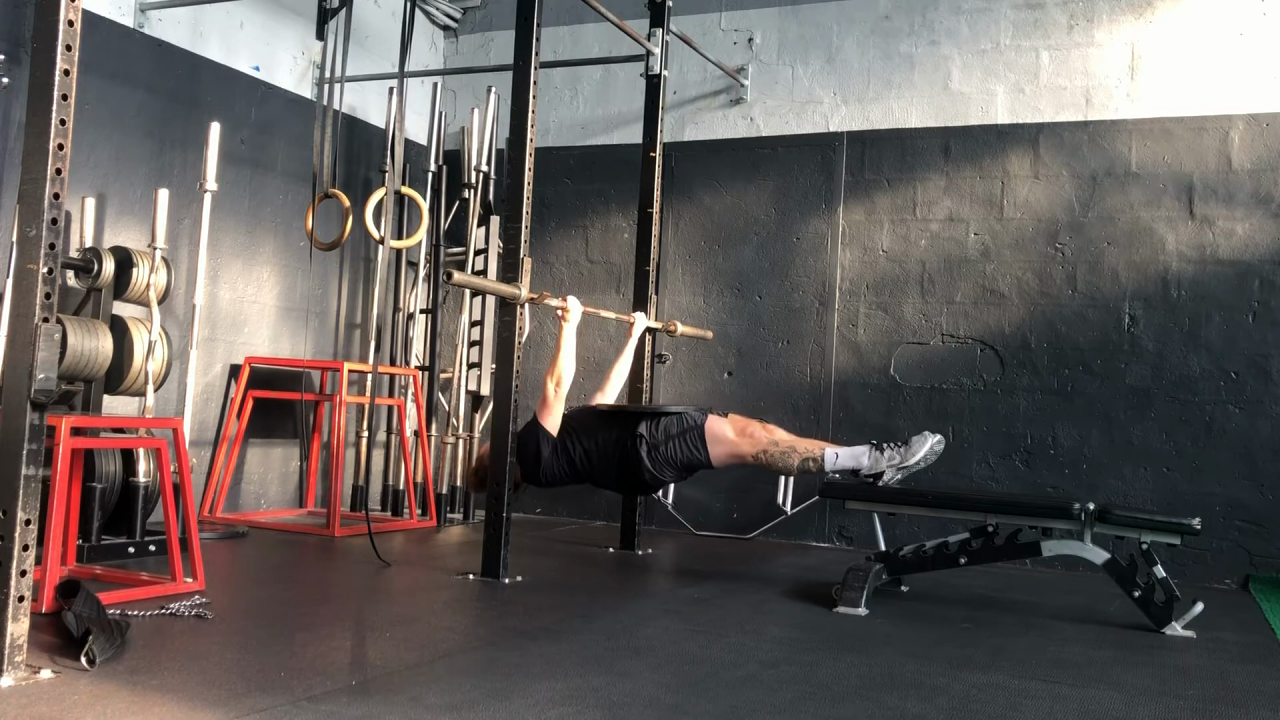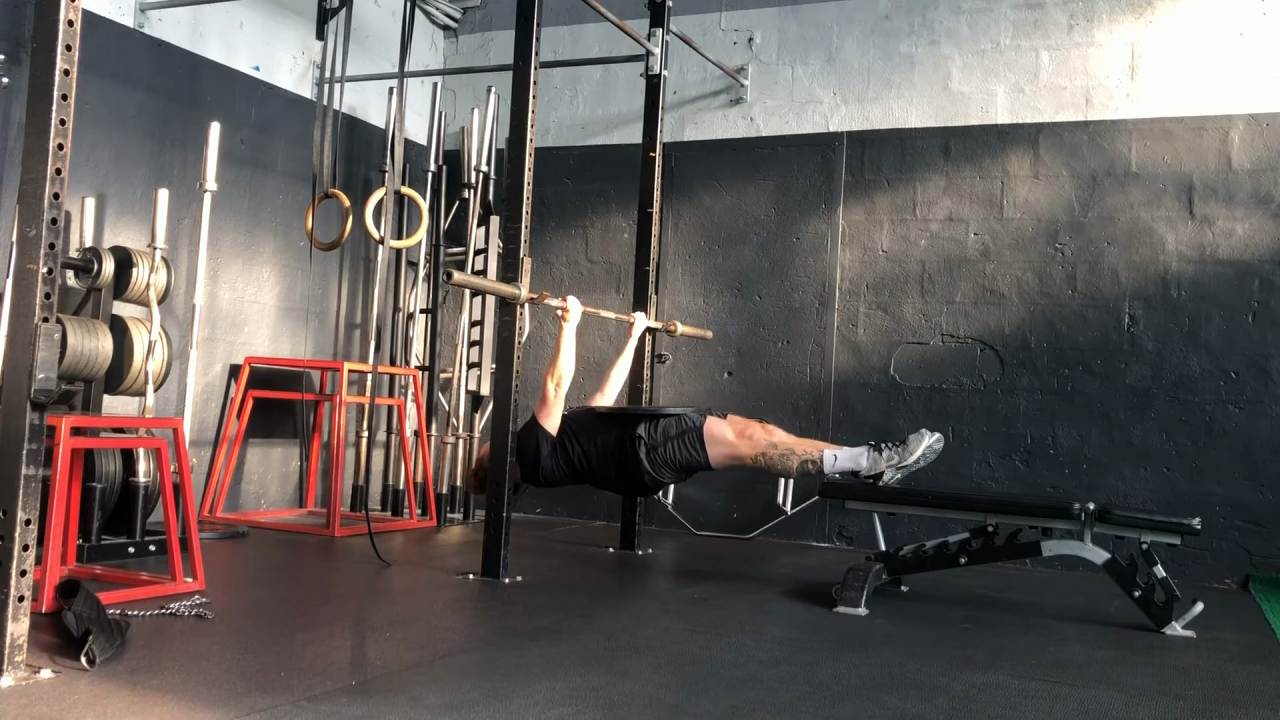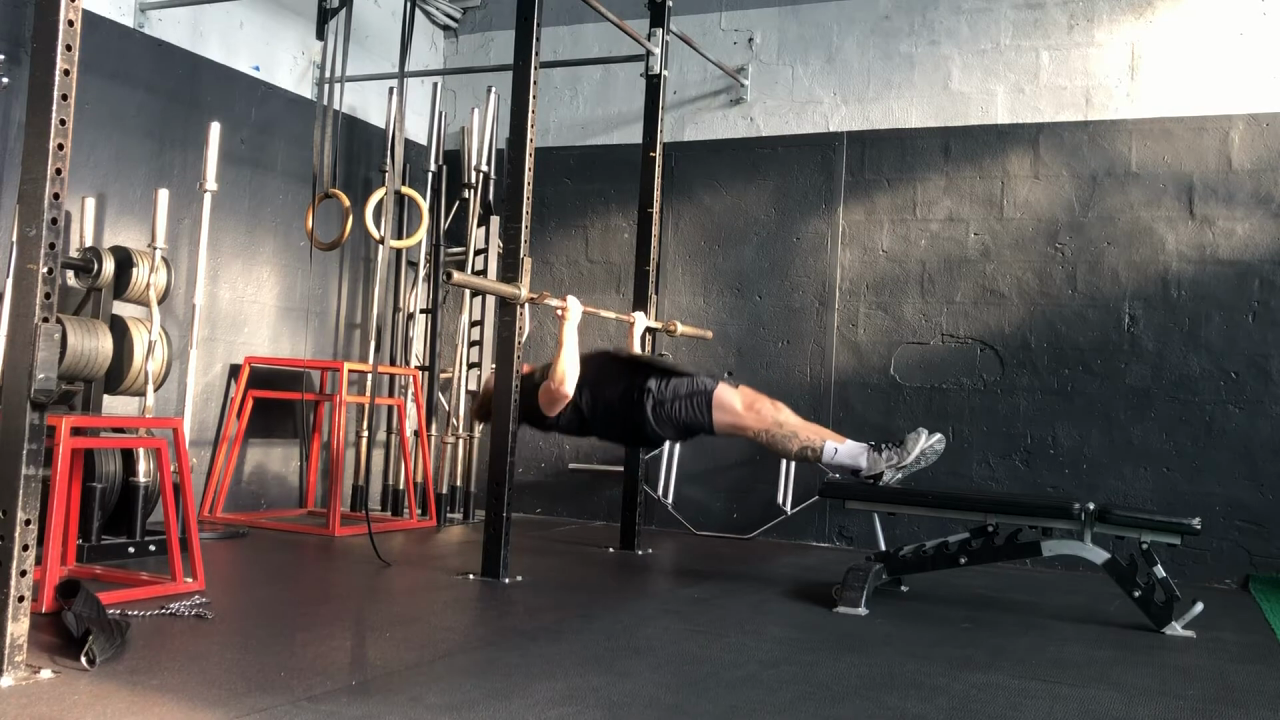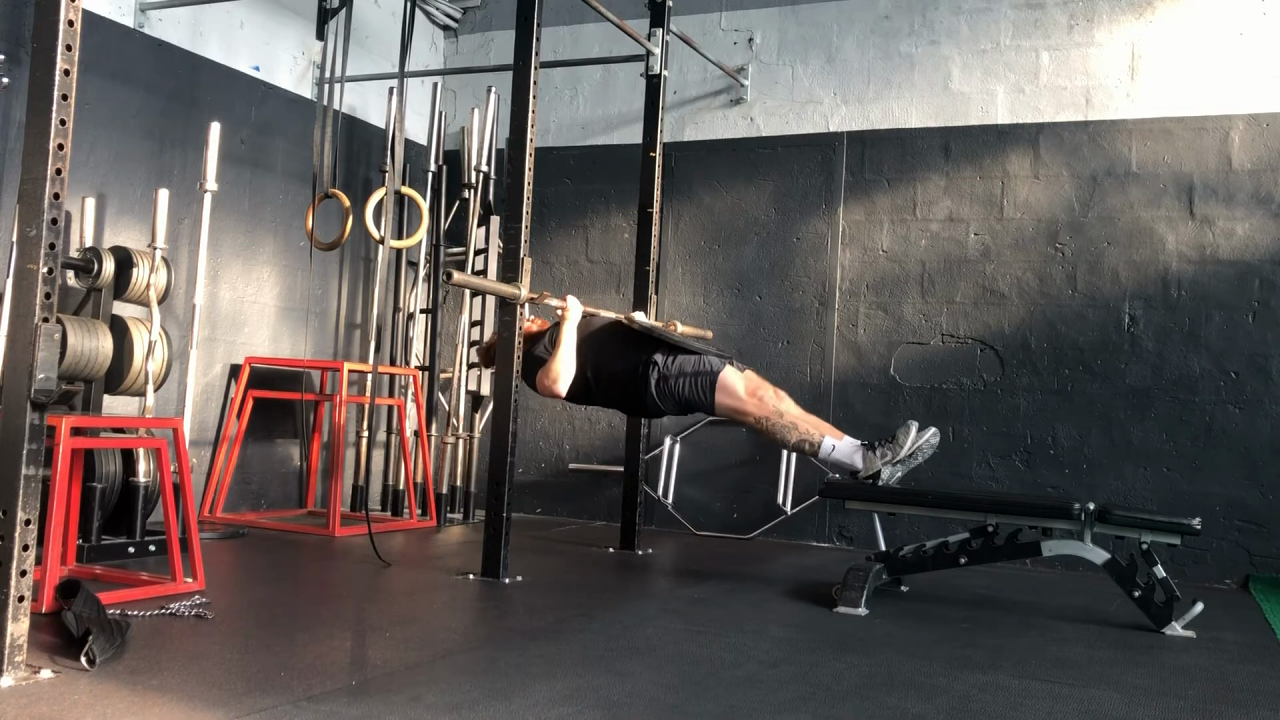
dt=0.4s
person 1, frame 1
left shoulder: (554, 440)
right shoulder: (534, 452)
left elbow: (606, 395)
right elbow: (556, 387)
left wrist: (633, 338)
right wrist: (569, 326)
left hip: (643, 435)
right hip: (642, 448)
left knee: (756, 431)
right knee: (747, 439)
left ankle: (874, 461)
right ankle: (873, 461)
person 1, frame 2
left shoulder: (540, 445)
right shoulder: (532, 450)
left elbow: (605, 398)
right elbow: (556, 387)
left wrist: (632, 338)
right wrist: (568, 326)
left hip: (645, 438)
right hip: (641, 450)
left knee: (755, 432)
right knee: (745, 441)
left ankle: (870, 462)
right ankle: (870, 463)
person 1, frame 3
left shoulder: (545, 385)
right shoulder: (533, 401)
right elbow: (563, 388)
left wrist: (636, 335)
right wrist: (568, 326)
left hip: (653, 388)
right hip: (648, 402)
left knee: (763, 407)
right knee: (752, 415)
left ankle: (871, 458)
right ankle: (870, 461)
person 1, frame 4
left shoulder: (553, 342)
right shoulder: (534, 357)
right elbow: (558, 384)
left wrist: (636, 327)
right wrist: (569, 322)
left hip: (656, 359)
right hip: (651, 374)
left knee: (763, 393)
right knee: (755, 398)
left ankle: (866, 458)
right ankle: (863, 459)
